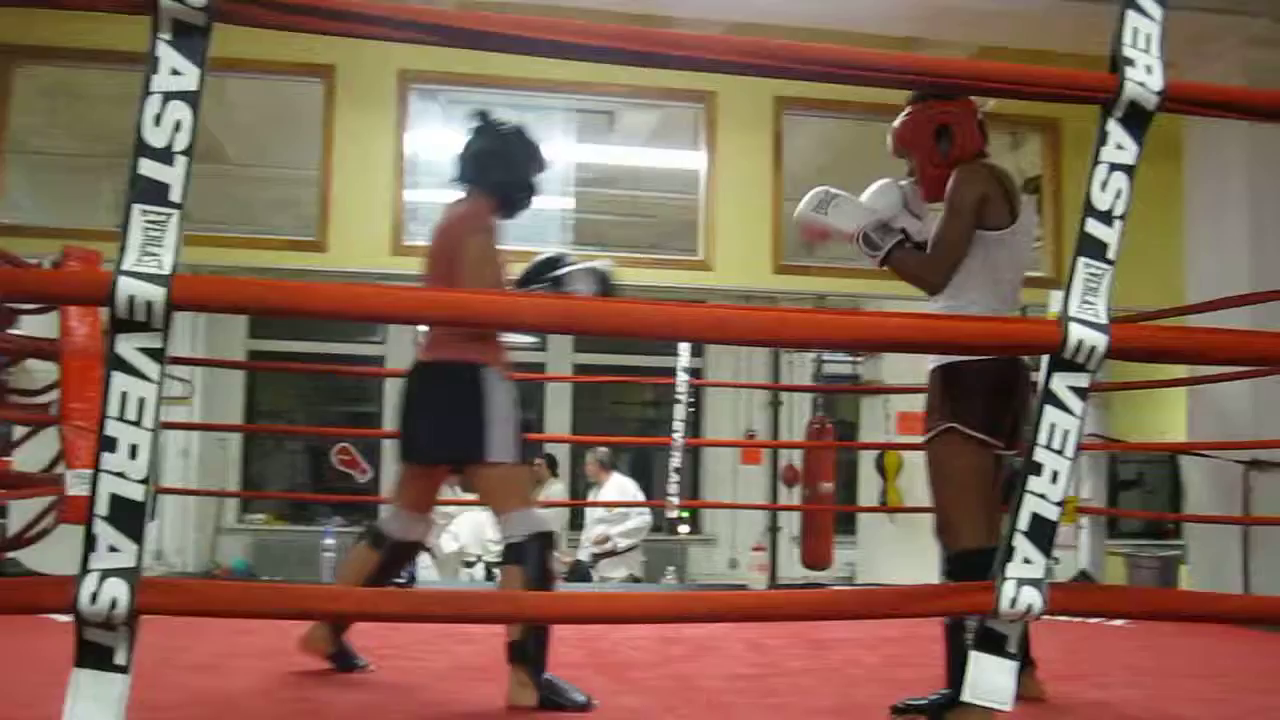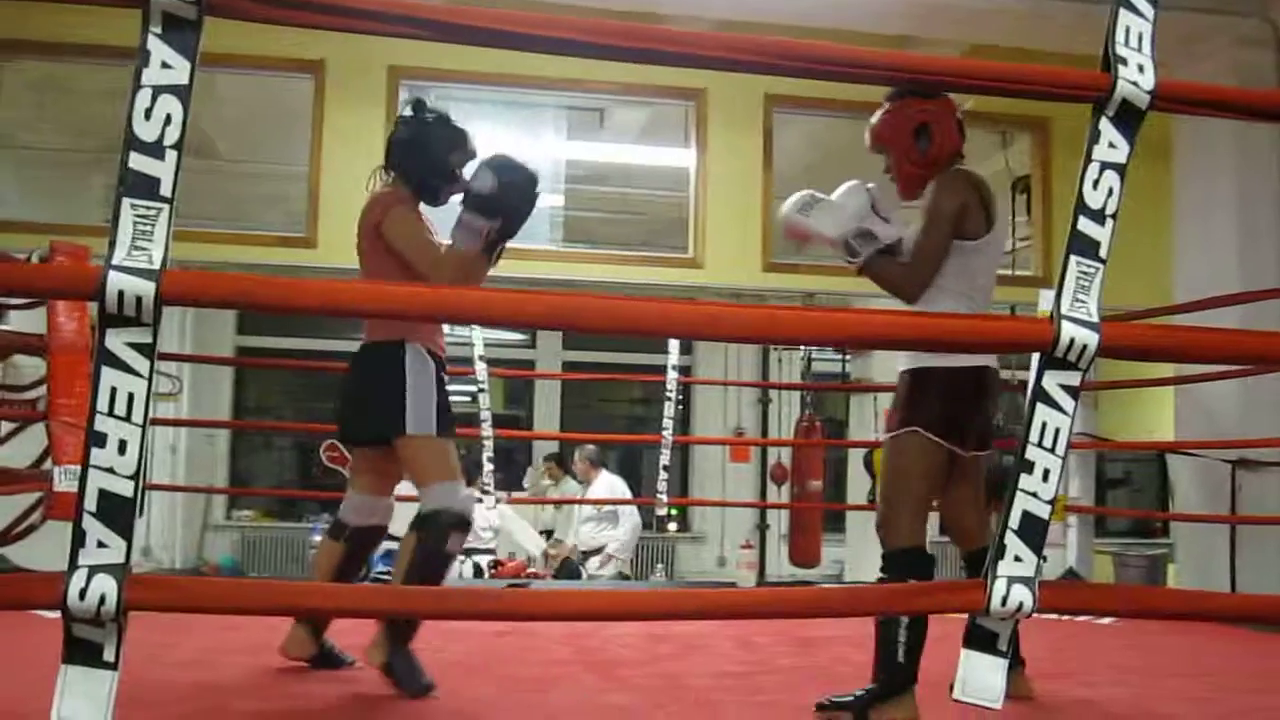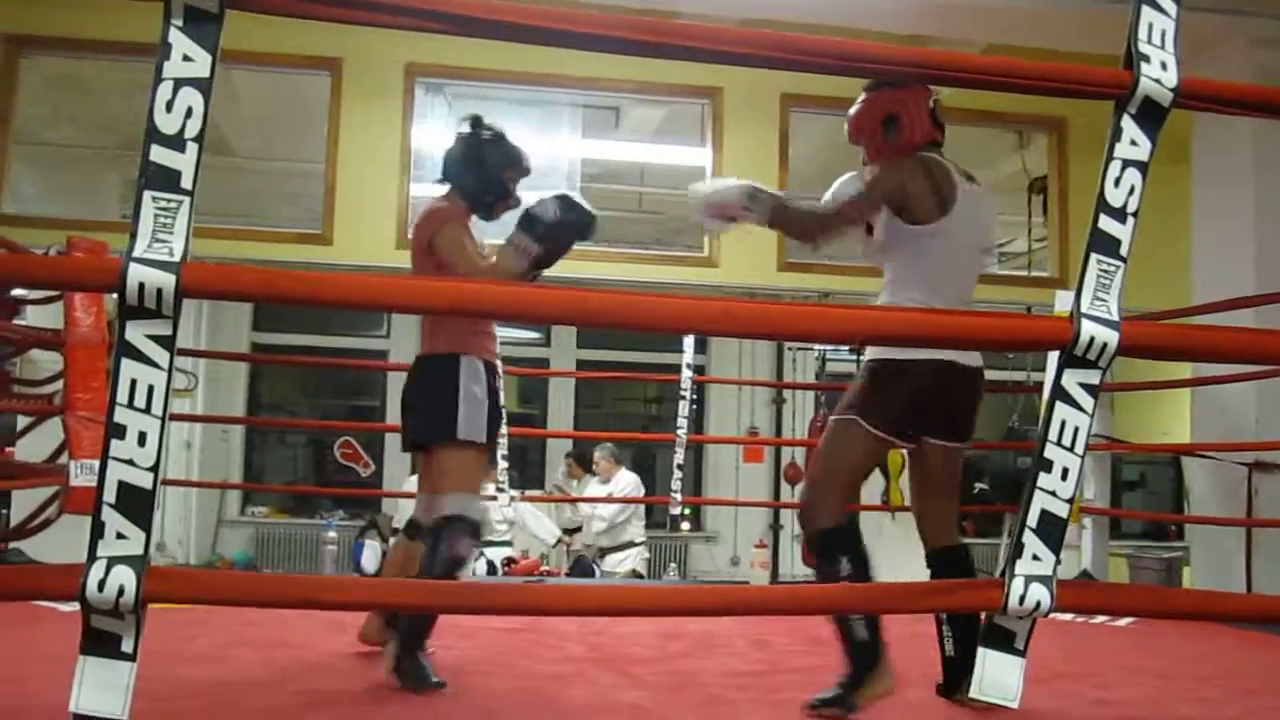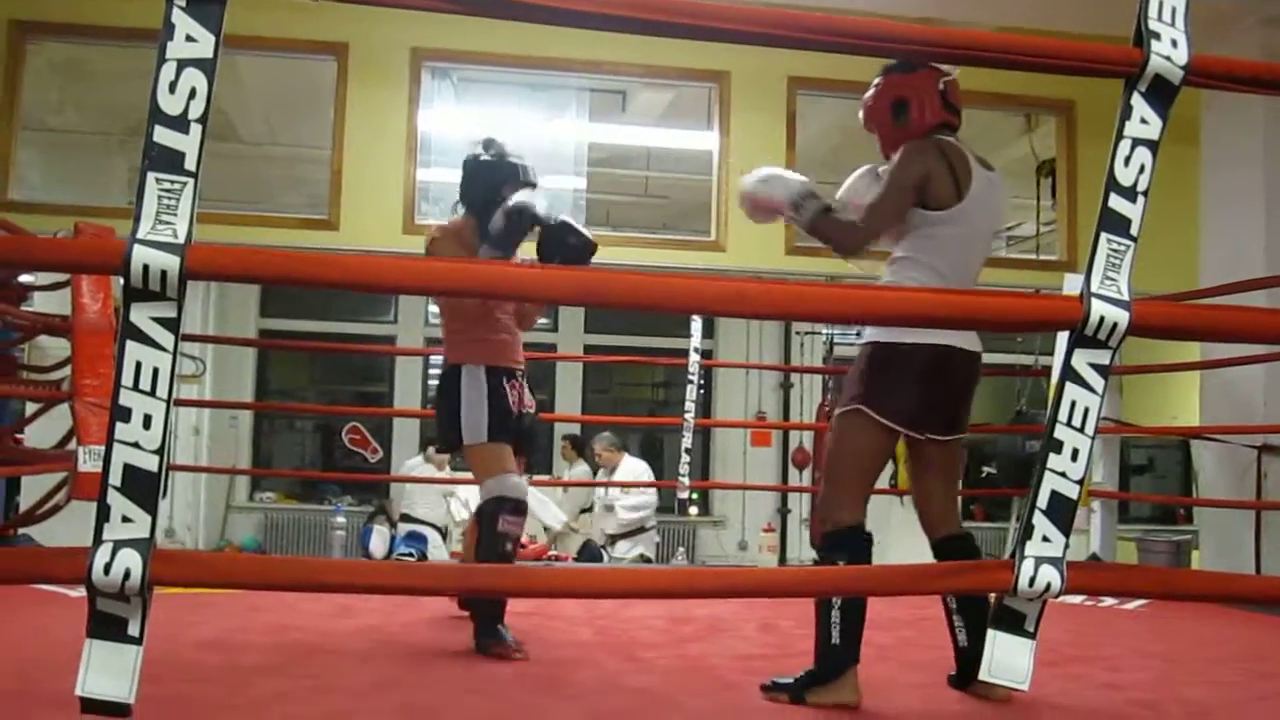
dt=0.5s
person 1, frame 1
left shoulder: (973, 178)
right shoulder: (1005, 196)
left elbow: (936, 278)
left wrist: (865, 228)
right wrist: (911, 229)
left hip: (972, 368)
right hip: (997, 369)
left knee: (960, 529)
right knee: (982, 529)
right ankle: (1014, 668)
person 1, frame 2
left shoulder: (953, 185)
right shoulder: (968, 196)
left elbow: (913, 286)
left wrist: (847, 236)
right wrist: (880, 233)
left hip: (942, 374)
right hip: (967, 375)
left knee: (900, 528)
right knee: (970, 529)
right ankle: (1005, 666)
person 1, frame 3
left shoulder: (910, 173)
right shoulder: (976, 192)
left elbow: (818, 226)
left wrist: (746, 199)
right wrist: (883, 227)
left hip: (904, 364)
right hip: (958, 369)
left knee: (825, 505)
right knee: (940, 527)
left ankle: (866, 666)
person 1, frame 4
left shoulder: (923, 156)
right shoulder: (986, 179)
left elbow: (852, 240)
left wrist: (794, 198)
right wrist: (885, 213)
left hip: (904, 346)
right hip: (957, 352)
left knee: (837, 504)
right knee: (939, 514)
left ankle: (836, 670)
right ankle: (978, 665)
person 2, frame 1
left shoulder: (458, 219)
right shoulder: (476, 222)
left hip: (435, 380)
right hip: (467, 382)
left knee: (405, 522)
right knee: (525, 527)
left ankle: (325, 631)
right ankle: (529, 674)
person 2, frame 2
left shoulder: (406, 214)
right shoulder: (390, 204)
left elbow: (459, 289)
right elbow: (444, 277)
left wrist: (496, 231)
right wrist: (478, 212)
left hip: (391, 365)
right hip: (401, 362)
left knee: (364, 511)
right knee: (446, 505)
left ankle: (307, 631)
right ankle: (392, 638)
person 2, frame 3
left shoulder: (452, 225)
right shoulder: (444, 216)
right elbow: (482, 286)
left wrist: (532, 255)
right wrist: (535, 238)
left hip: (454, 374)
right hip: (455, 373)
left knee: (435, 511)
right knee: (461, 513)
left ankle: (389, 621)
right ankle: (409, 647)
person 2, frame 4
left shoulder: (498, 244)
right shoulder: (448, 238)
left elbow: (522, 318)
right elbow: (464, 302)
left wrist: (555, 269)
right wrist: (499, 246)
left hip: (509, 379)
right hip: (474, 379)
left knee: (502, 495)
right knee: (507, 494)
left ankle: (469, 590)
right ankle: (488, 622)
